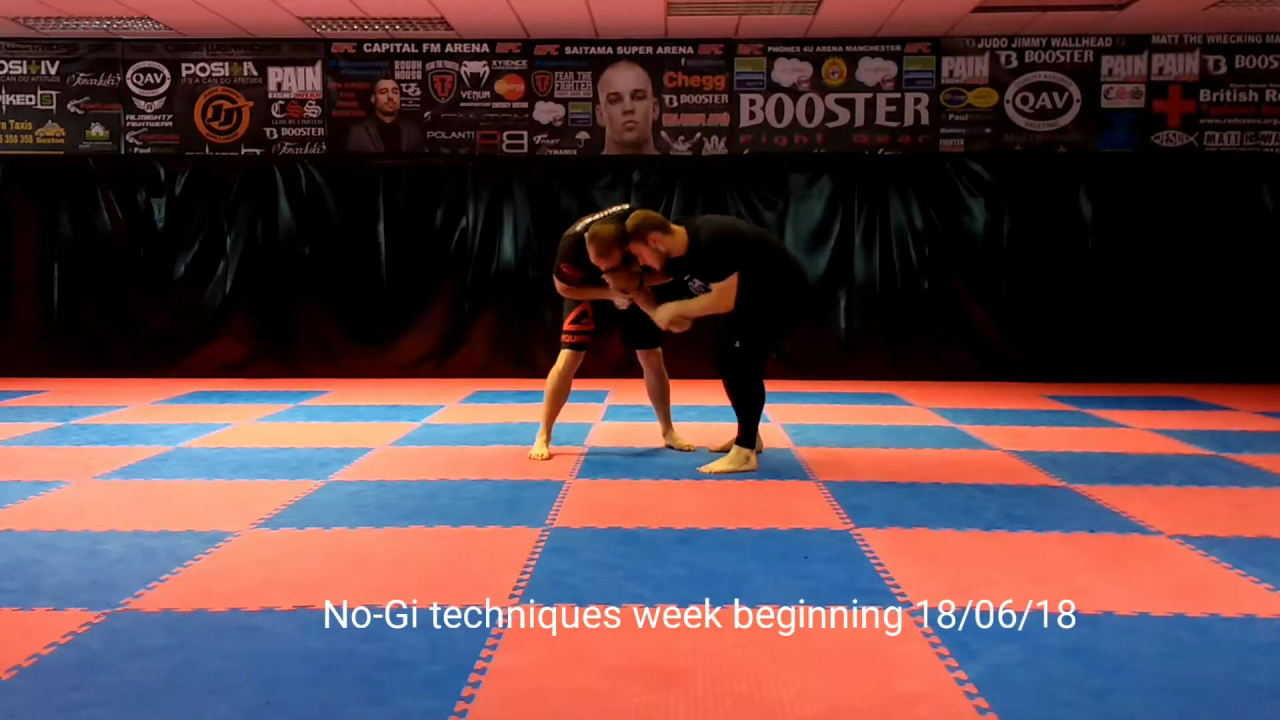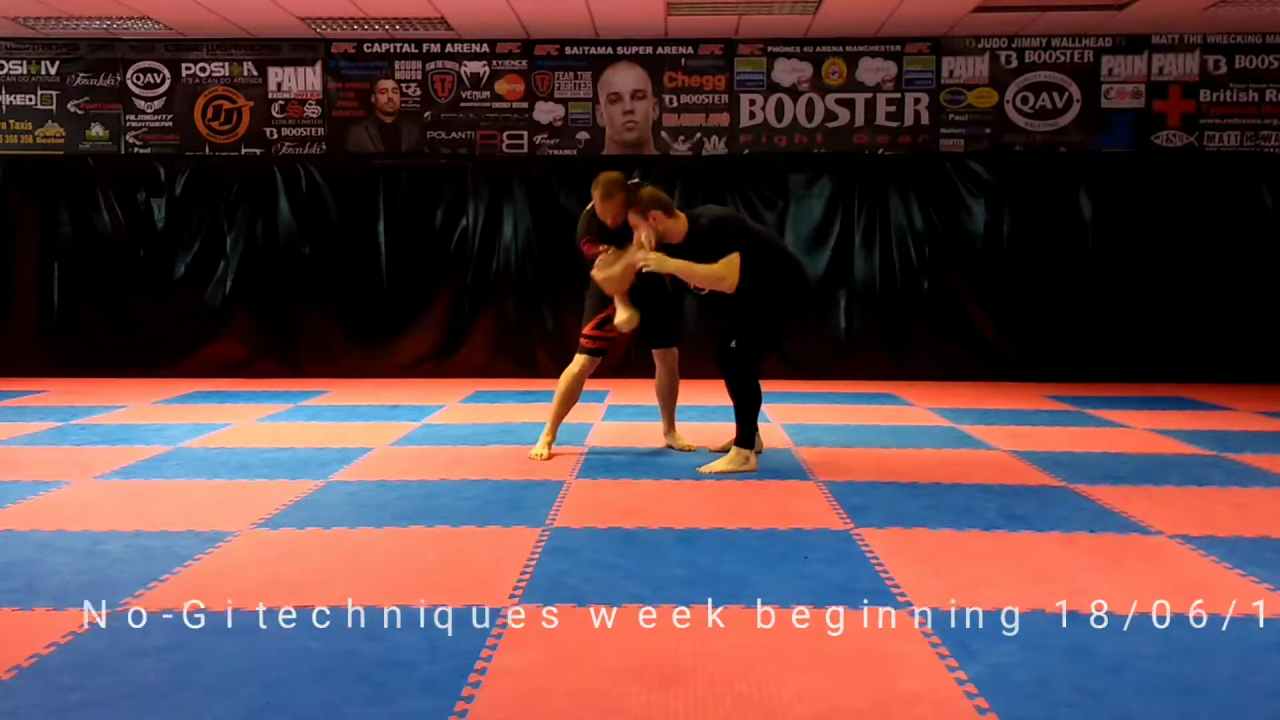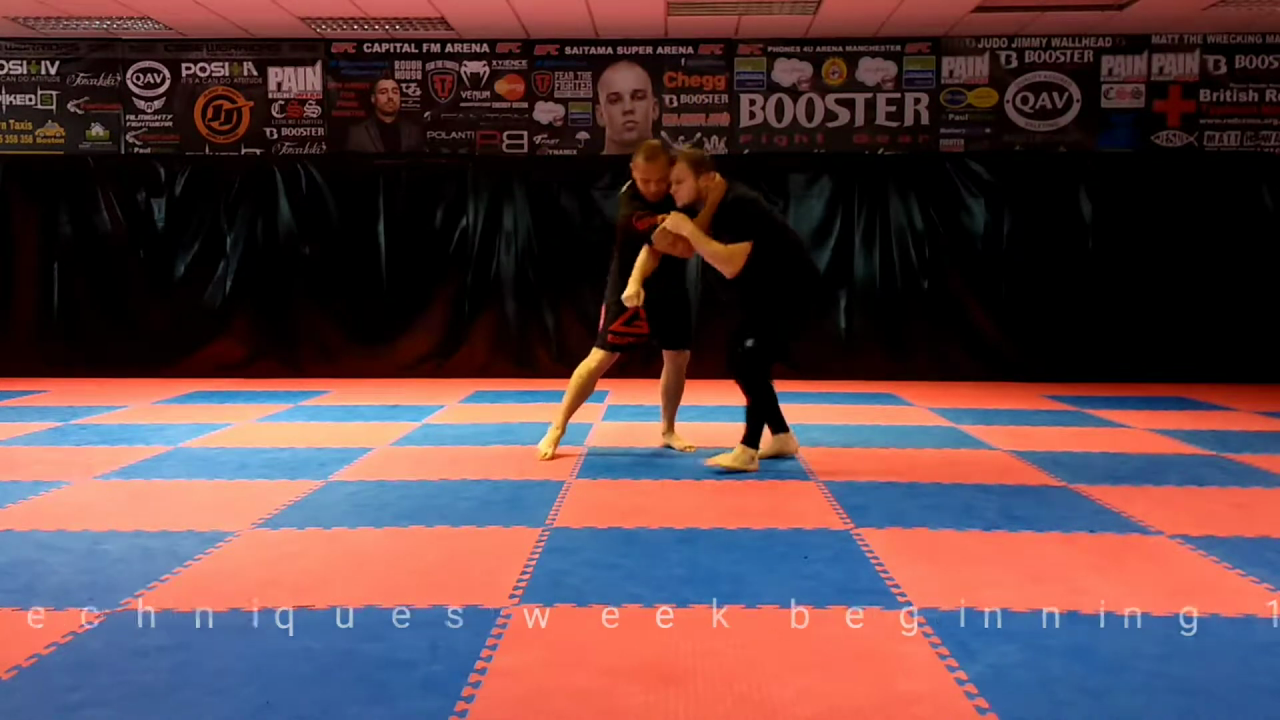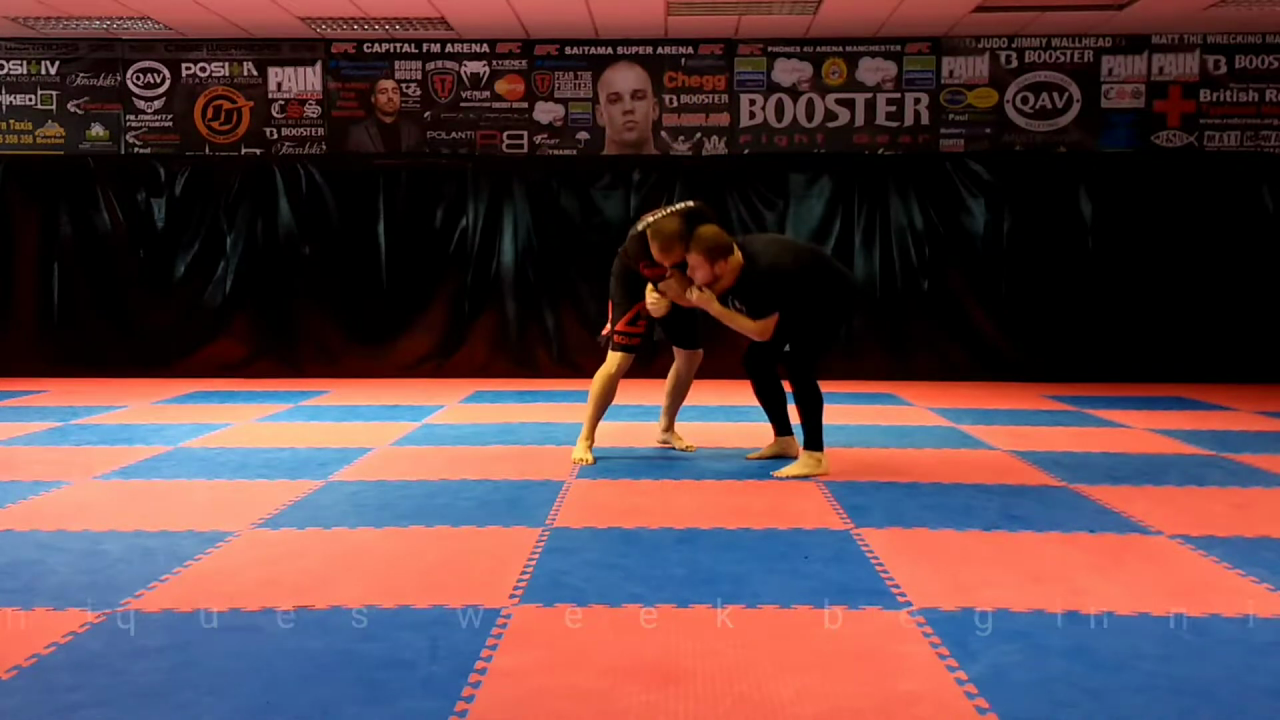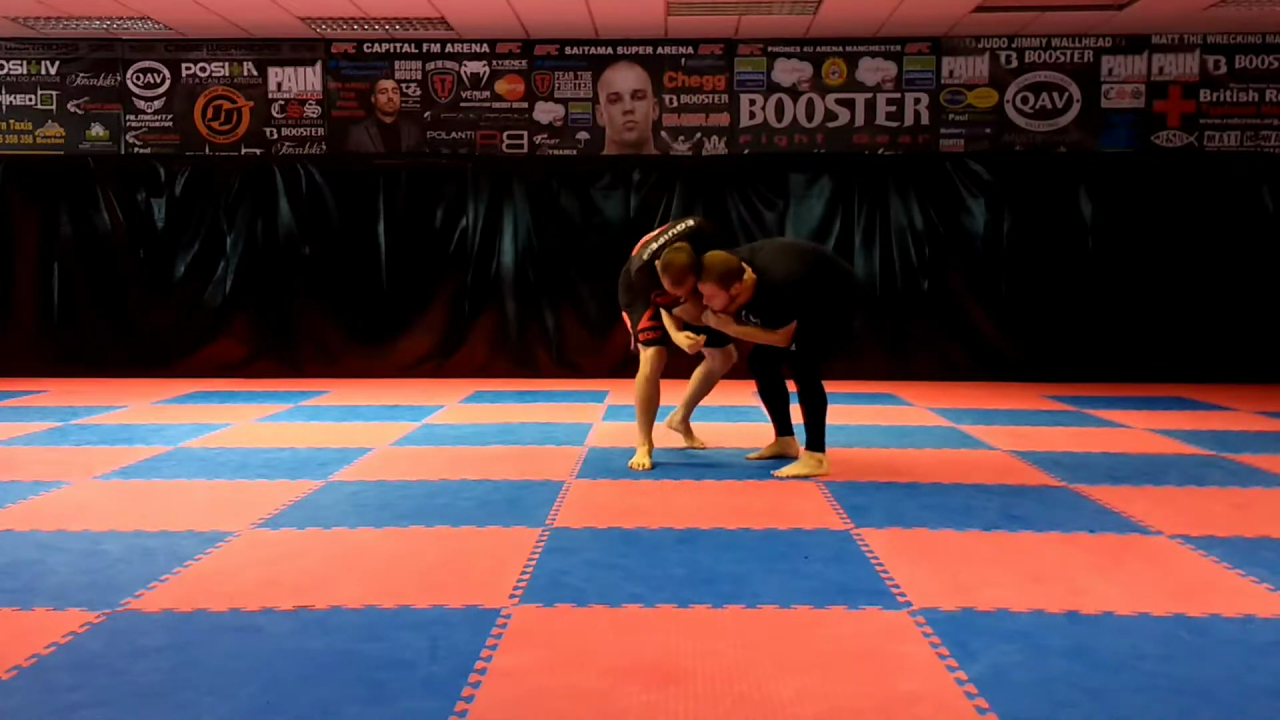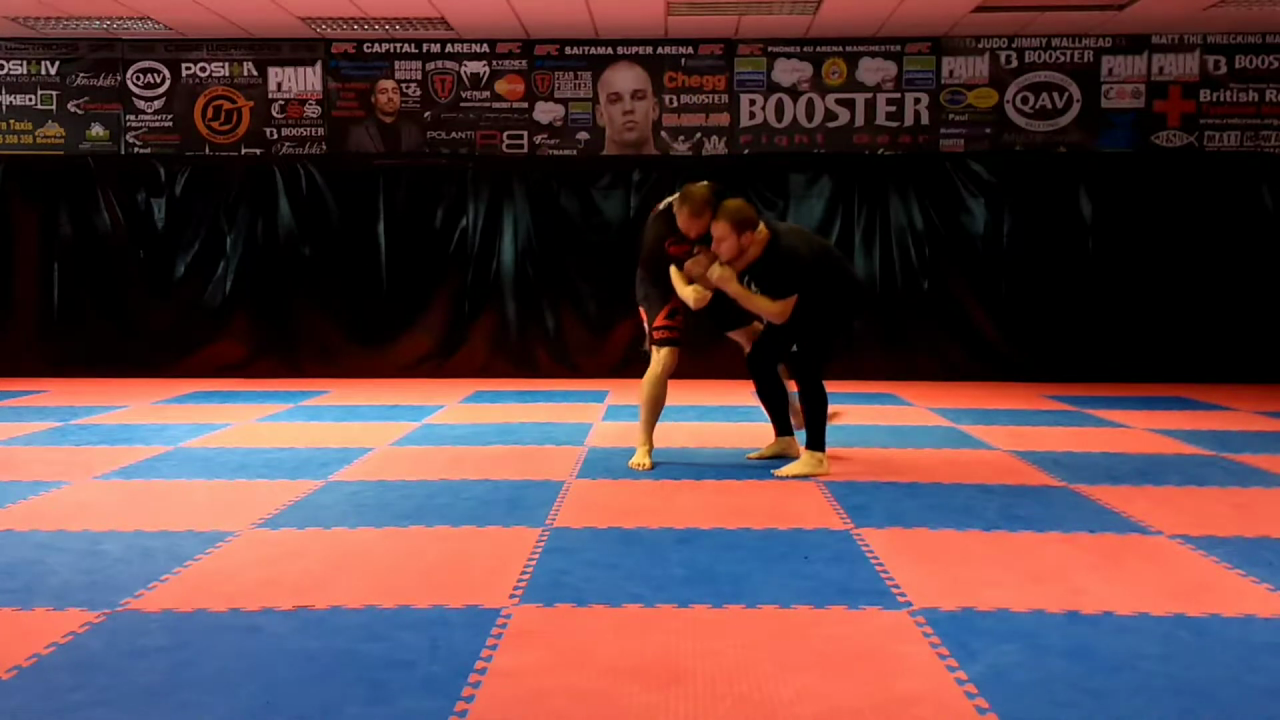
dt=0.4s
person 1, frame 1
right shoulder: (572, 246)
right elbow: (563, 288)
left wrist: (637, 280)
right wrist: (609, 291)
left hip: (629, 287)
right hip: (586, 291)
left knee: (652, 358)
right knee: (569, 358)
left ankle: (667, 431)
right ankle: (543, 437)
person 1, frame 2
right shoulder: (589, 226)
right elbow: (613, 281)
left hip: (651, 284)
right hip: (610, 290)
left knee: (668, 359)
right knee: (584, 363)
left ankle: (669, 431)
right ankle: (548, 436)
person 1, frame 3
right shoulder: (631, 205)
right elbow: (682, 248)
right wrist: (712, 202)
left hip: (671, 282)
right hip: (631, 282)
left knee: (678, 357)
right knee: (601, 358)
left ankle: (667, 431)
right ankle: (556, 430)
person 1, frame 4
left shoulder: (697, 217)
right shoulder: (638, 246)
right elbow: (685, 299)
left hip: (673, 286)
right hip: (632, 282)
left knee: (690, 355)
right knee: (618, 361)
left ankle: (667, 429)
right ankle: (586, 439)
person 1, frame 5
left shoulder: (700, 234)
right shoulder: (643, 271)
right elbow: (689, 311)
left hip: (690, 298)
right hip: (641, 295)
left knee: (724, 357)
right knee: (652, 358)
left ankle: (680, 418)
right ankle: (644, 445)
person 1, frame 6
left shoulder: (713, 198)
right shoulder: (660, 230)
right elbow: (702, 273)
left hip: (703, 282)
right hip: (658, 286)
left knee: (757, 337)
right knee: (664, 360)
left ankle: (792, 412)
right ankle: (644, 444)
person 2, frame 1
left shoulder: (711, 241)
right shoulder: (676, 252)
left elbow: (724, 301)
left wrist: (673, 307)
left hip: (783, 290)
right hip: (752, 293)
left knee: (746, 362)
right knee: (725, 358)
left ankle: (745, 453)
right ankle: (749, 436)
person 2, frame 2
left shoulder: (711, 225)
right shoulder: (675, 239)
left elbow: (728, 278)
left wrist: (669, 264)
left hip: (781, 290)
right hip: (751, 294)
left knee: (740, 362)
right knee: (727, 357)
left ankle: (743, 454)
right ankle: (748, 436)
person 2, frame 3
left shoulder: (739, 204)
left elbow: (731, 265)
left wrist: (690, 231)
right wrist: (674, 229)
left hip: (788, 289)
right hip: (757, 292)
left knee: (751, 363)
right knee: (741, 361)
left ankle: (748, 450)
right ankle: (782, 436)
person 2, frame 4
left shoulder: (763, 275)
right shoulder: (728, 254)
left elbow: (762, 332)
left wrist: (712, 306)
left hip: (828, 299)
right hip: (796, 300)
left knee: (796, 363)
right knee: (756, 361)
left ankle: (814, 455)
right ankle: (785, 440)
person 2, frame 5
left shoulder: (776, 290)
right shoulder: (735, 266)
left elbow: (783, 338)
left wrist: (730, 327)
left hip: (833, 296)
right hip: (804, 296)
left knee: (802, 363)
right knee: (760, 361)
left ankle: (815, 456)
right ankle: (785, 440)
person 2, frame 6
left shoulder: (783, 256)
right shoulder: (740, 250)
left elbow: (778, 313)
left wrist: (732, 286)
left hip: (830, 297)
right hip: (796, 303)
left knee: (802, 365)
right knee: (760, 360)
left ankle: (815, 456)
right ankle: (785, 441)
